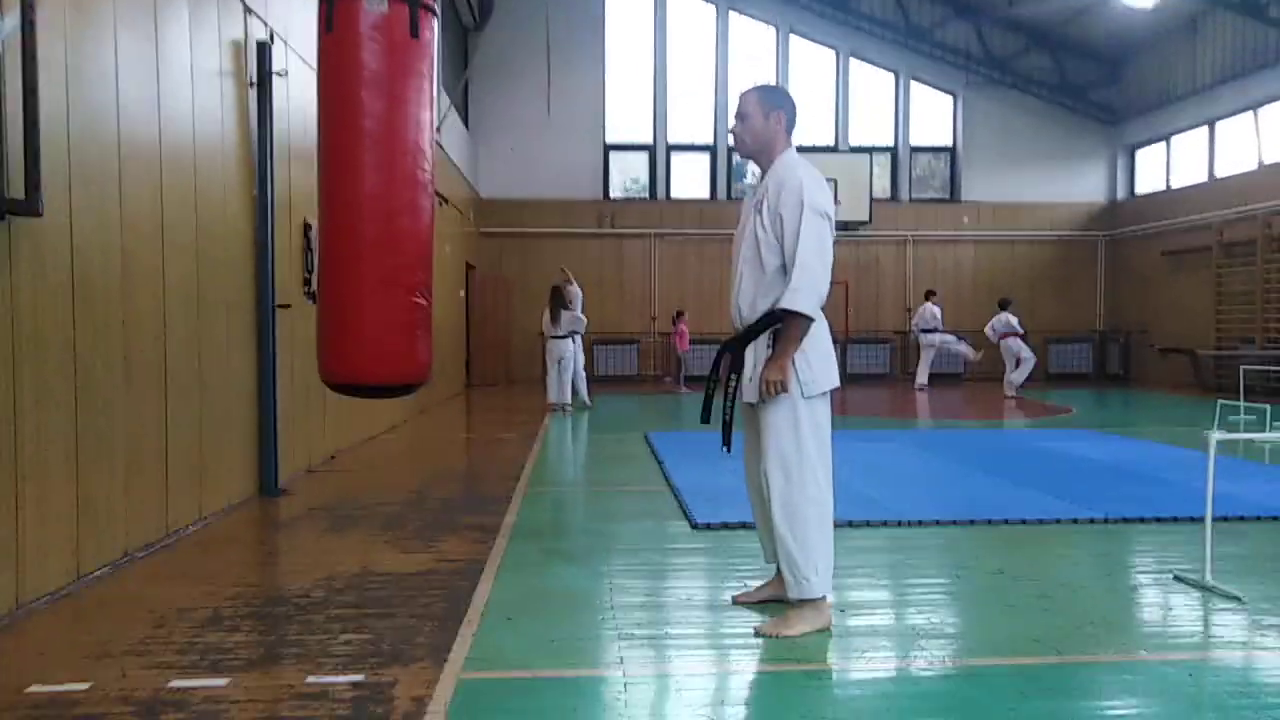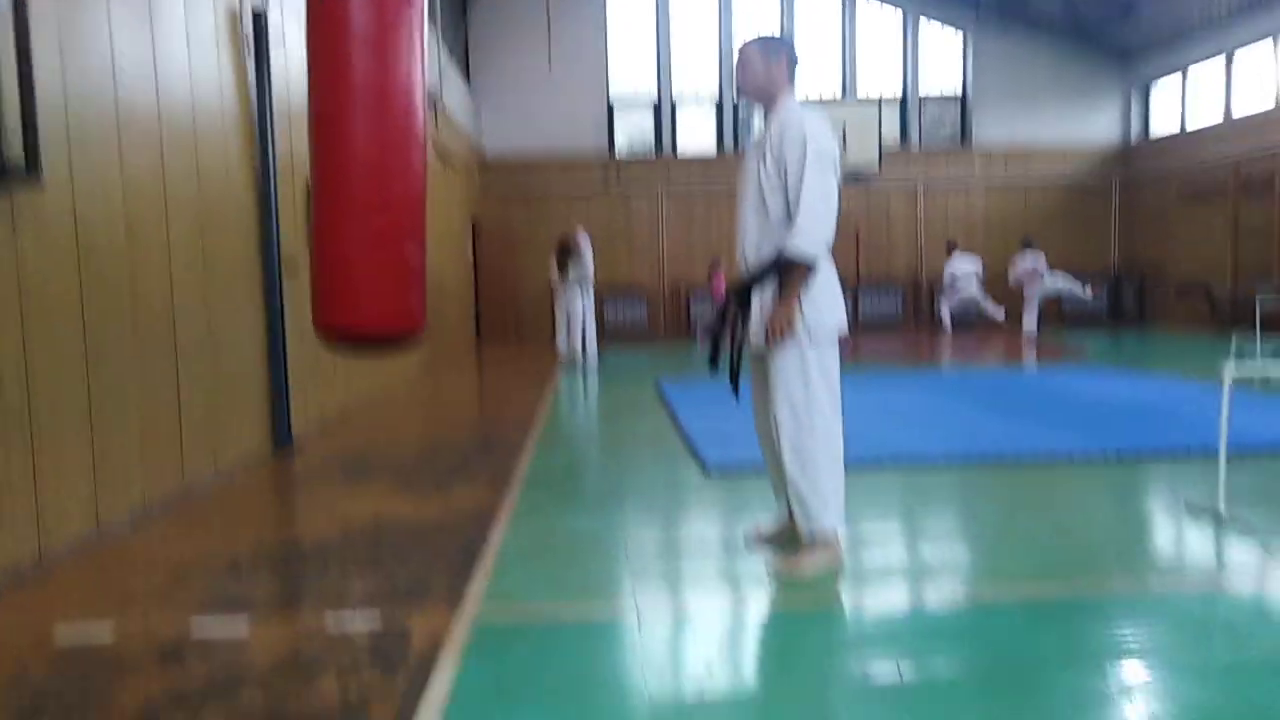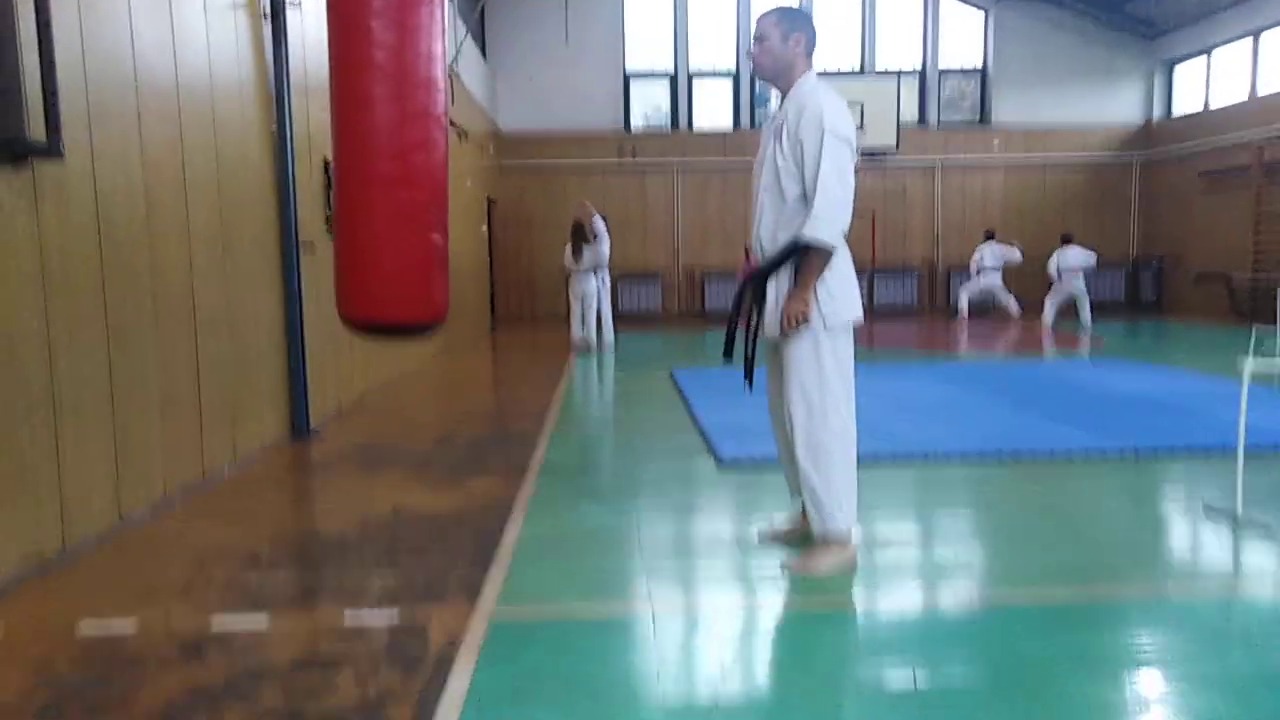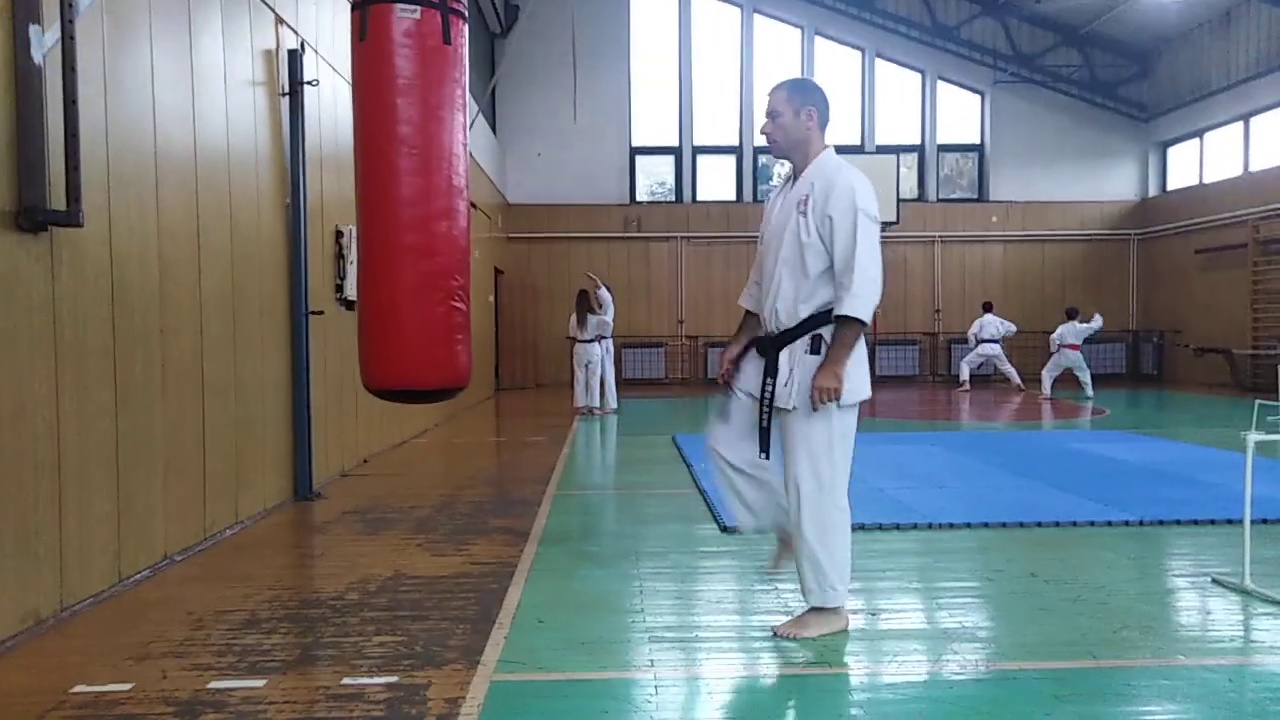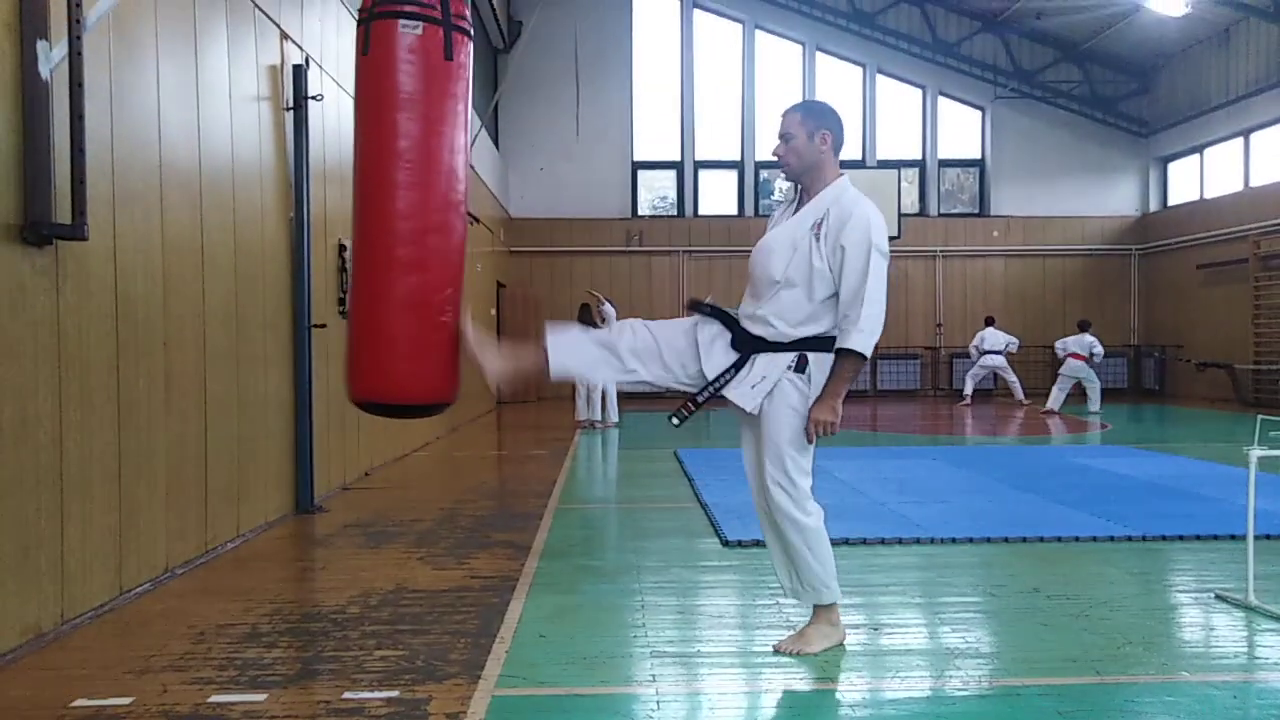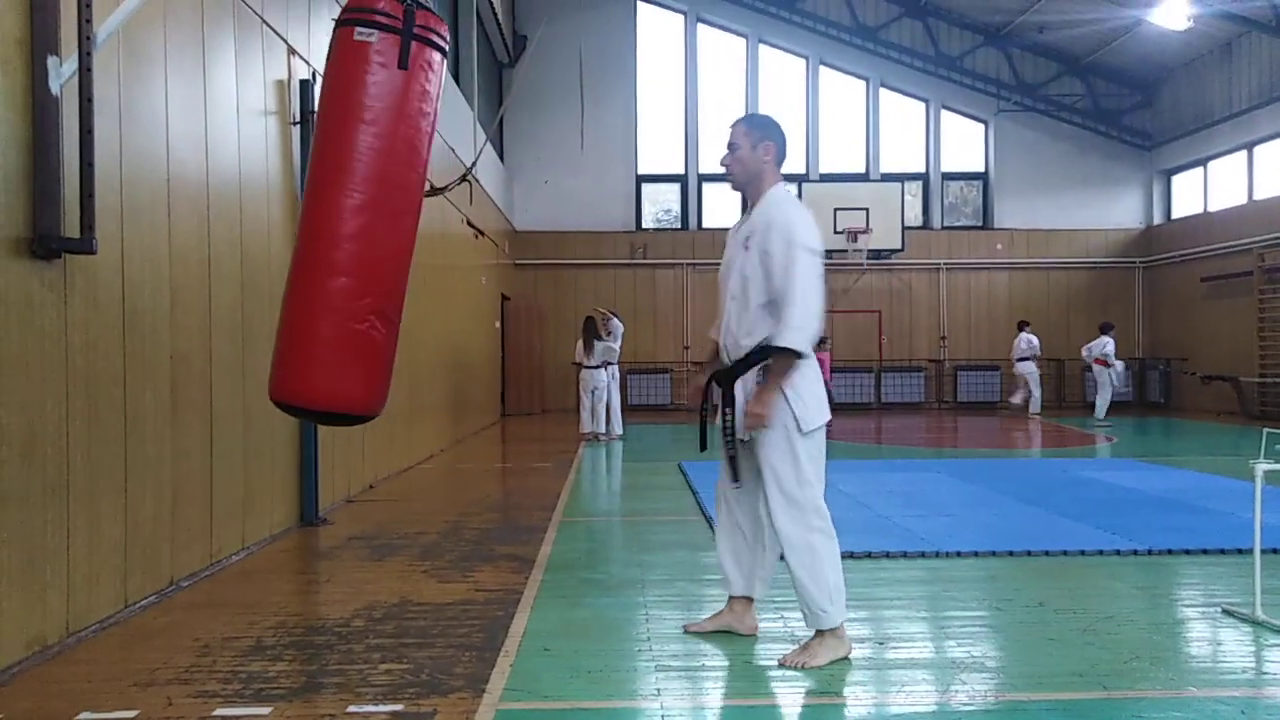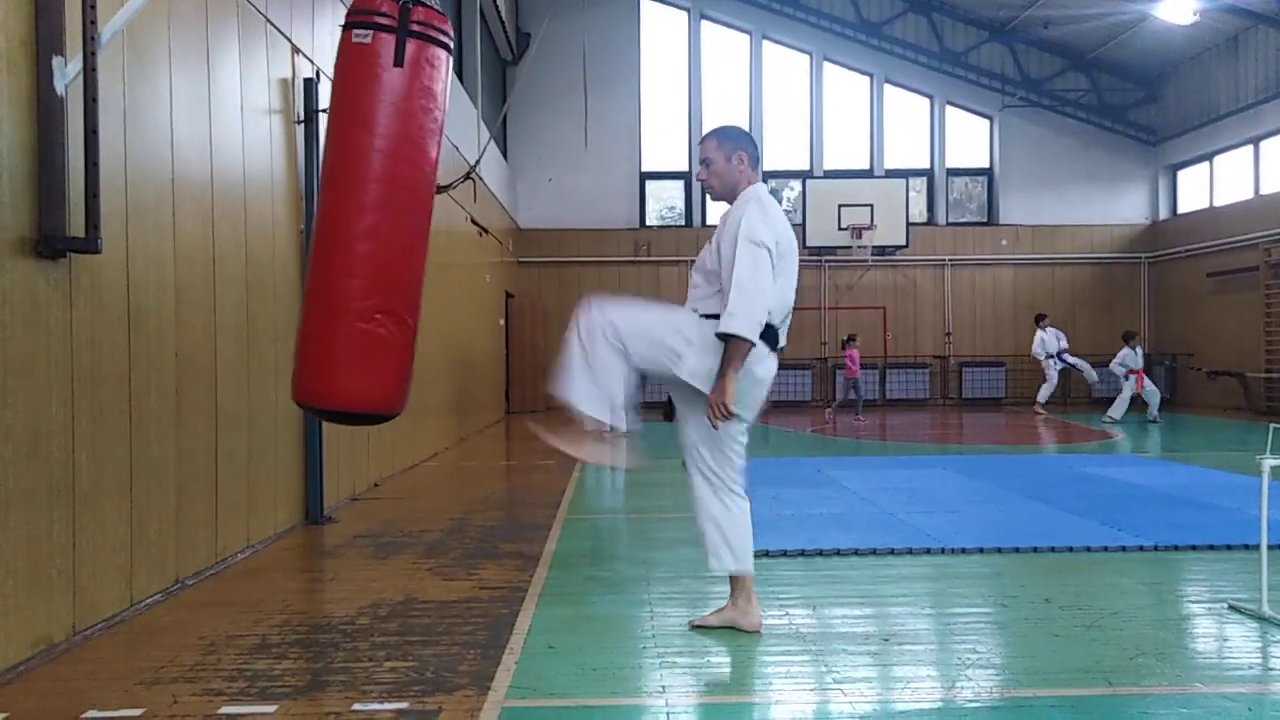
dt=0.4s
person 1, frame 1
left shoulder: (799, 182)
right shoulder: (764, 189)
left elbow: (810, 279)
left wrist: (782, 356)
left hip: (789, 352)
right hip: (762, 352)
left knee: (795, 475)
right knee: (767, 473)
left ankle: (812, 598)
right ankle: (785, 576)
person 1, frame 2
left shoulder: (802, 128)
right shoulder: (769, 134)
left elbow: (813, 224)
left wrist: (787, 301)
left hip: (794, 296)
right hip: (768, 296)
left knee: (804, 415)
right knee: (776, 415)
left ankle: (823, 536)
right ankle: (797, 519)
person 1, frame 3
left shoulder: (819, 108)
right shoulder: (784, 114)
left elbow: (830, 210)
left wrist: (803, 290)
left hip: (811, 286)
right hip: (784, 285)
left knee: (817, 410)
right knee: (790, 409)
left ankle: (837, 536)
right ankle: (812, 515)
person 1, frame 4
left shoulder: (844, 185)
right shoulder: (784, 192)
left elbow: (863, 285)
left wrist: (834, 363)
right wrist: (741, 342)
left hip: (819, 356)
right hip: (778, 352)
left knee: (815, 482)
right knee: (729, 443)
left ankle: (828, 606)
right ankle: (789, 534)
person 1, frame 5
left shoulder: (858, 217)
right shoulder: (789, 209)
left elbow: (864, 321)
left wrist: (832, 398)
left hip: (785, 374)
right hip: (731, 345)
left knee: (785, 495)
right knee: (629, 343)
left ankle: (826, 617)
right ankle: (511, 362)
person 1, frame 6
left shoulder: (786, 220)
right shoulder: (750, 223)
left elbow: (799, 318)
left wrist: (766, 390)
right wrist: (715, 369)
left hip: (777, 385)
right hip: (745, 379)
left knee: (795, 509)
right knee: (739, 499)
left ankle: (831, 632)
right ankle: (741, 607)
person 1, frame 7
left shoulder: (749, 216)
right shoulder: (768, 217)
left elbow: (747, 306)
left wrist: (727, 378)
left hip: (717, 351)
right hip: (747, 362)
left knee: (599, 316)
right knee: (719, 481)
left ankle: (598, 433)
right ankle: (742, 601)
